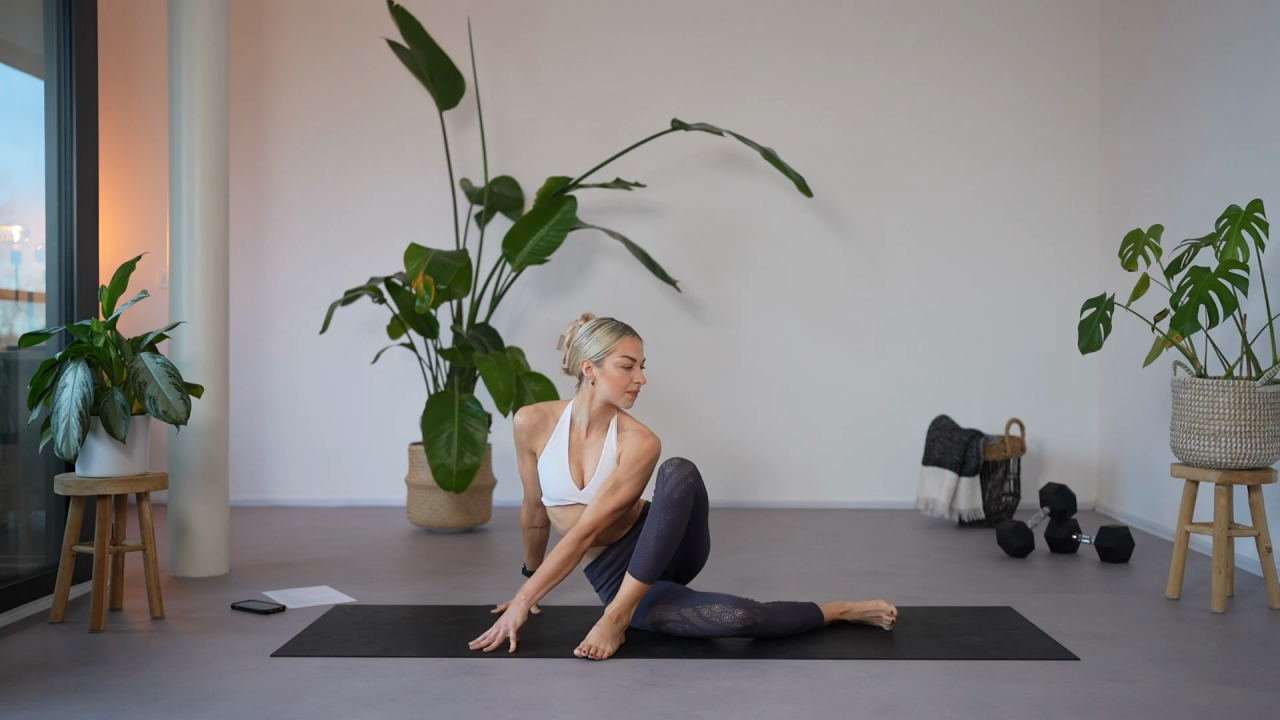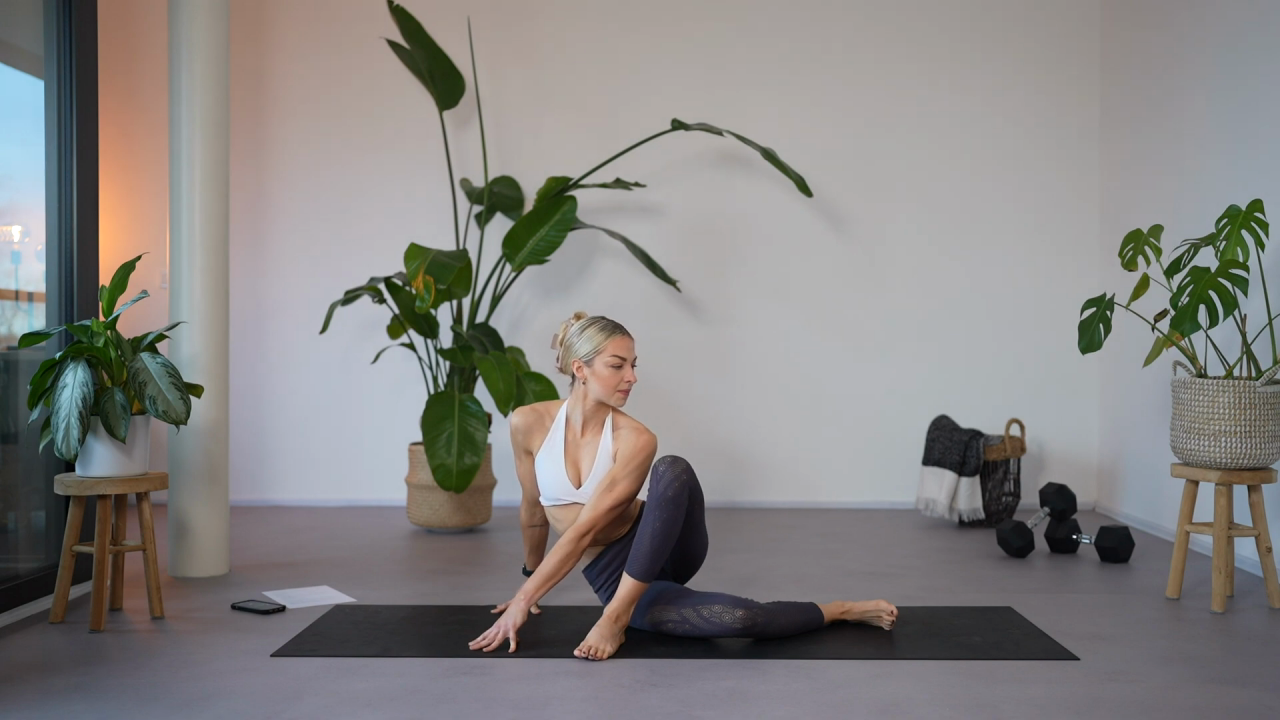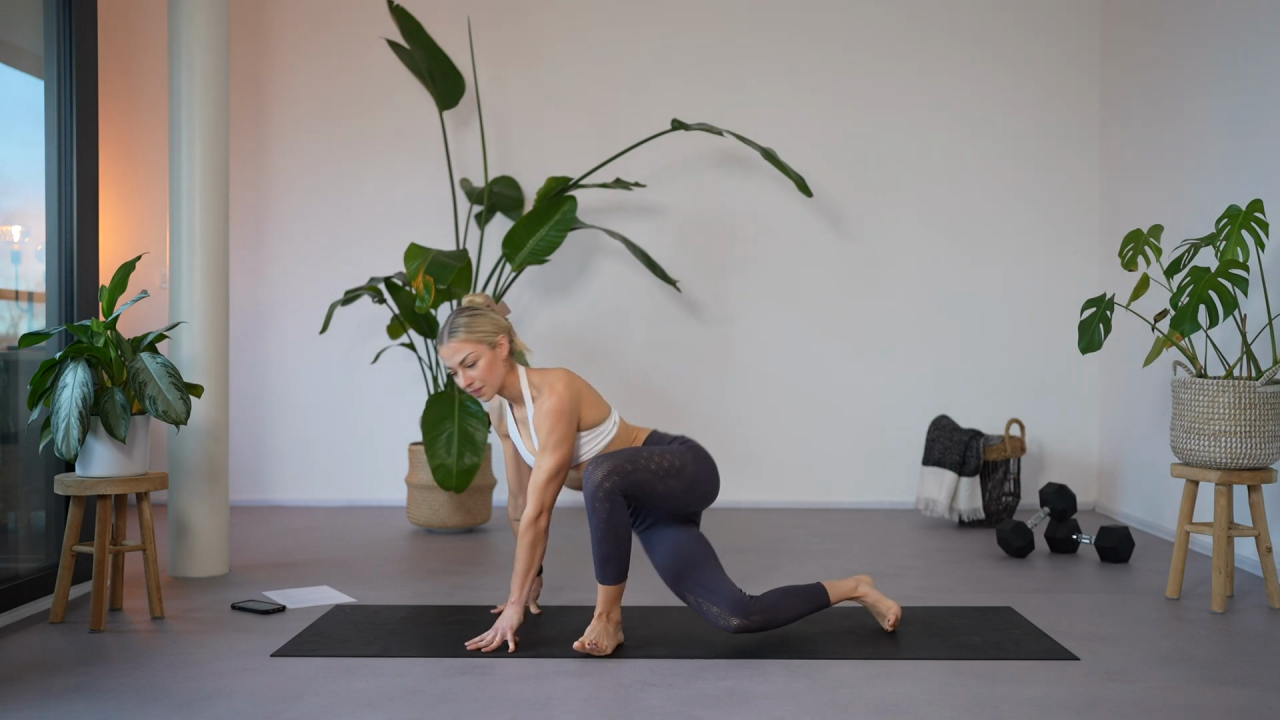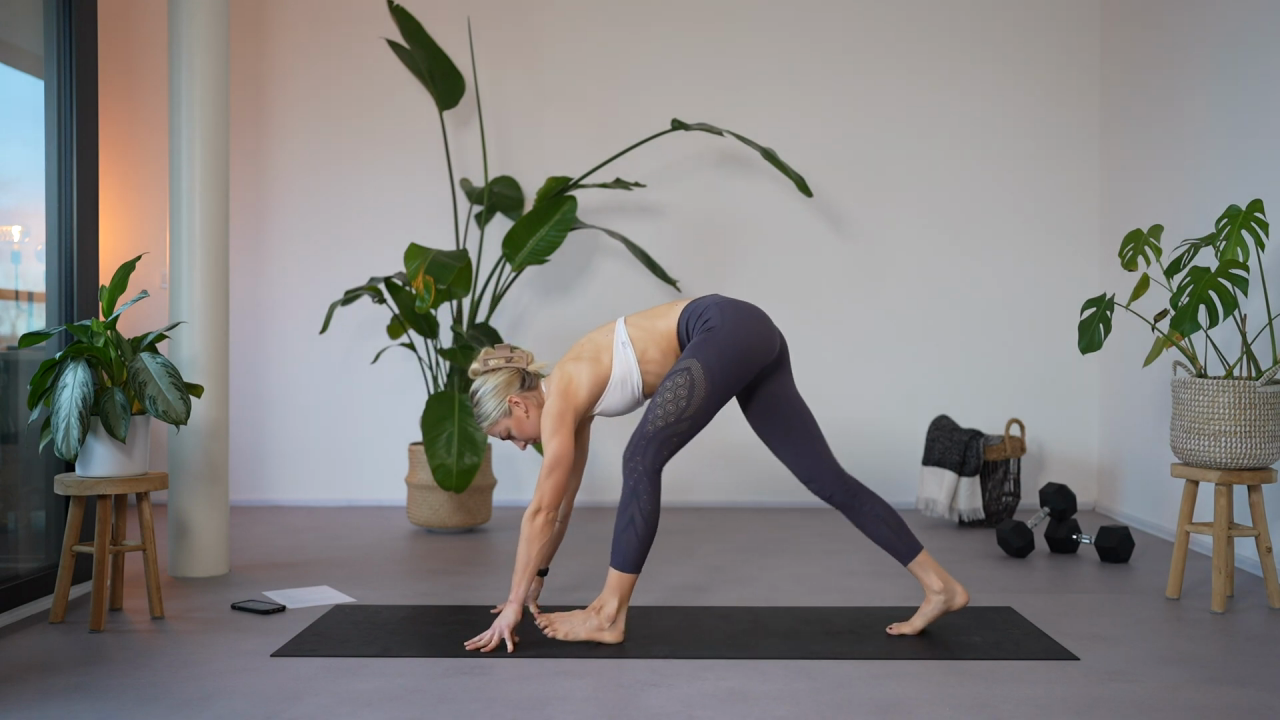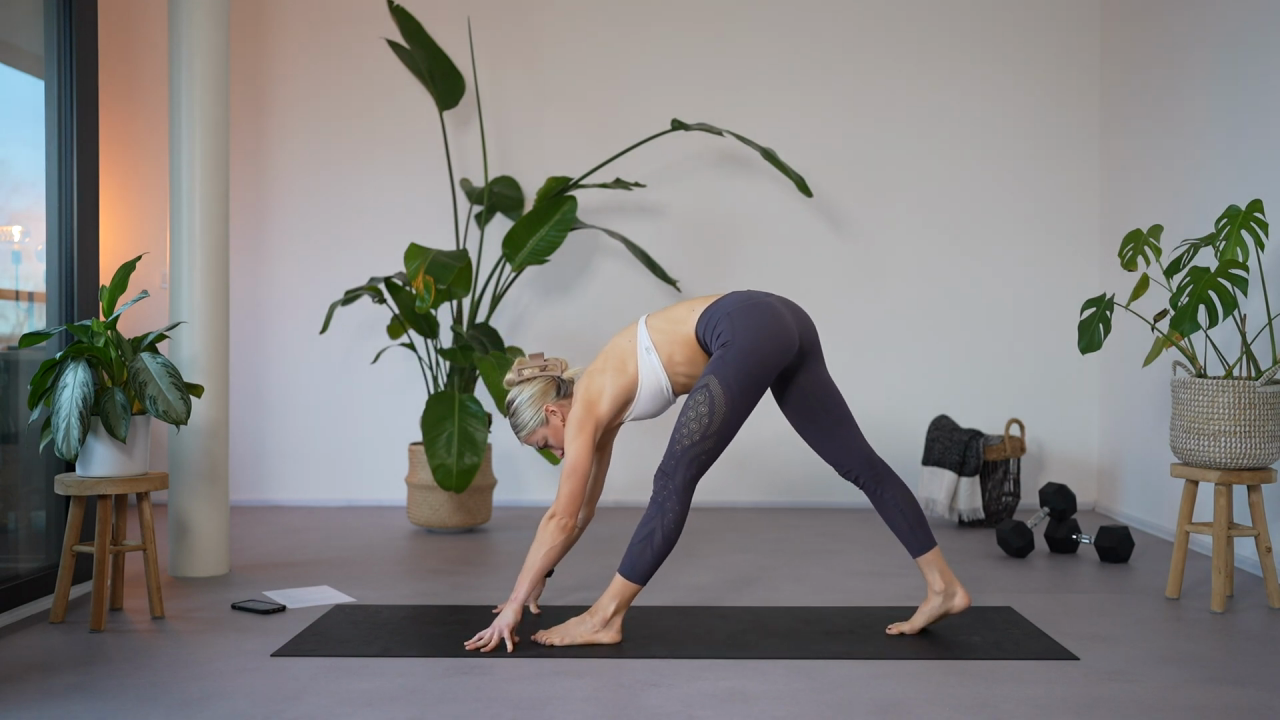
dt=1s
person 1, frame 1
left shoulder: (640, 442)
right shoulder: (533, 422)
left elbow: (586, 532)
right elbow: (534, 509)
left wrist: (522, 602)
right wrist: (529, 580)
left hip: (667, 552)
right hip: (616, 577)
left knee: (679, 472)
right knee: (739, 619)
left ankle: (617, 616)
right ankle: (840, 611)
person 1, frame 2
left shoulder: (635, 439)
right shoulder: (528, 423)
left elbow: (584, 530)
right elbow: (533, 509)
left wrist: (522, 602)
right wrist: (530, 577)
left hip: (664, 552)
right hip: (615, 577)
left knee: (673, 469)
right knee: (738, 618)
left ankle: (617, 617)
right ankle: (843, 610)
person 1, frame 3
left shoulder: (553, 392)
right shoulder: (500, 409)
left elbow: (537, 512)
right elbow: (519, 501)
left wrist: (515, 606)
right wrist: (529, 580)
left hip: (685, 474)
right hip: (645, 511)
left knee: (600, 477)
right knee: (738, 617)
left ankle: (608, 618)
right ankle: (852, 589)
person 1, frame 4
left shoulder: (560, 396)
right shoulder: (571, 395)
left elbow: (541, 510)
right elbow: (563, 501)
left wrist: (514, 604)
right wrist: (536, 576)
left hip: (728, 330)
right hip: (748, 336)
left knee: (642, 459)
right knee: (826, 478)
left ankle: (609, 614)
right ankle: (939, 585)
person 1, frame 5
left shoulder: (586, 406)
right shoulder: (601, 400)
left elbow: (561, 517)
right elbow: (584, 509)
left wrist: (516, 601)
right wrist: (539, 578)
left hip: (749, 330)
right hip: (780, 321)
left knee: (675, 479)
right knee: (858, 463)
left ankle: (604, 618)
right ankle: (943, 587)
